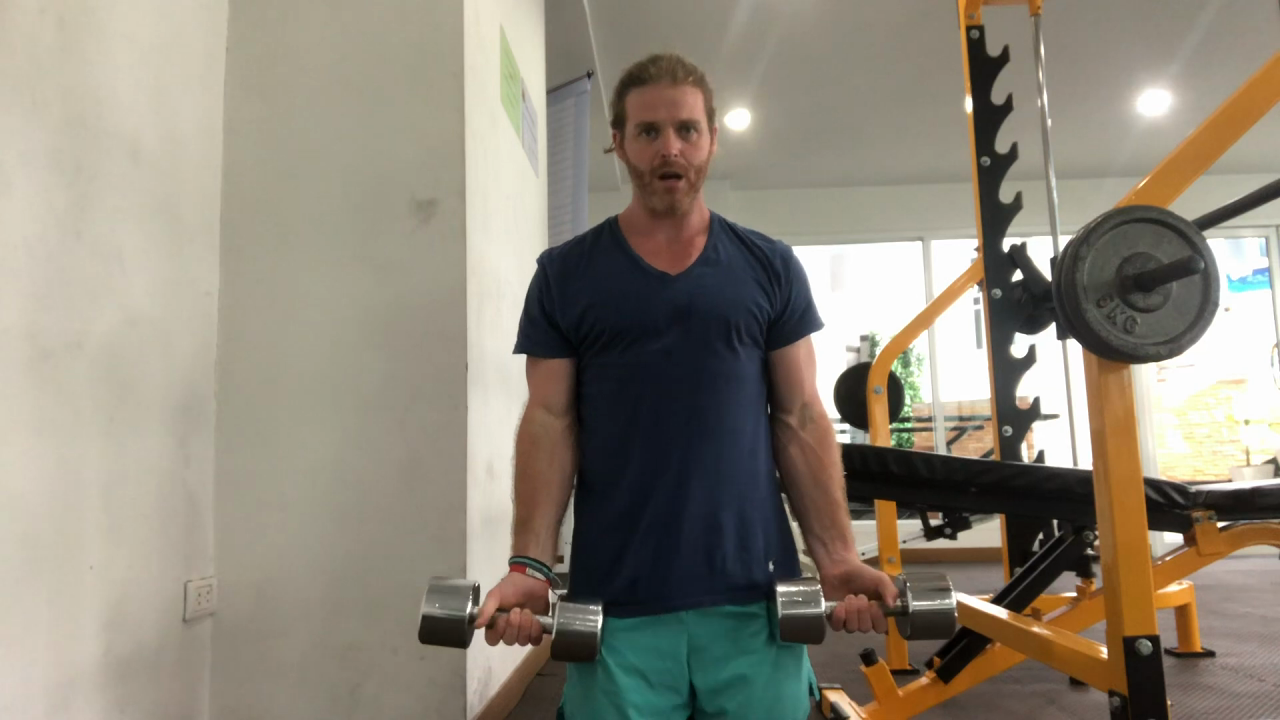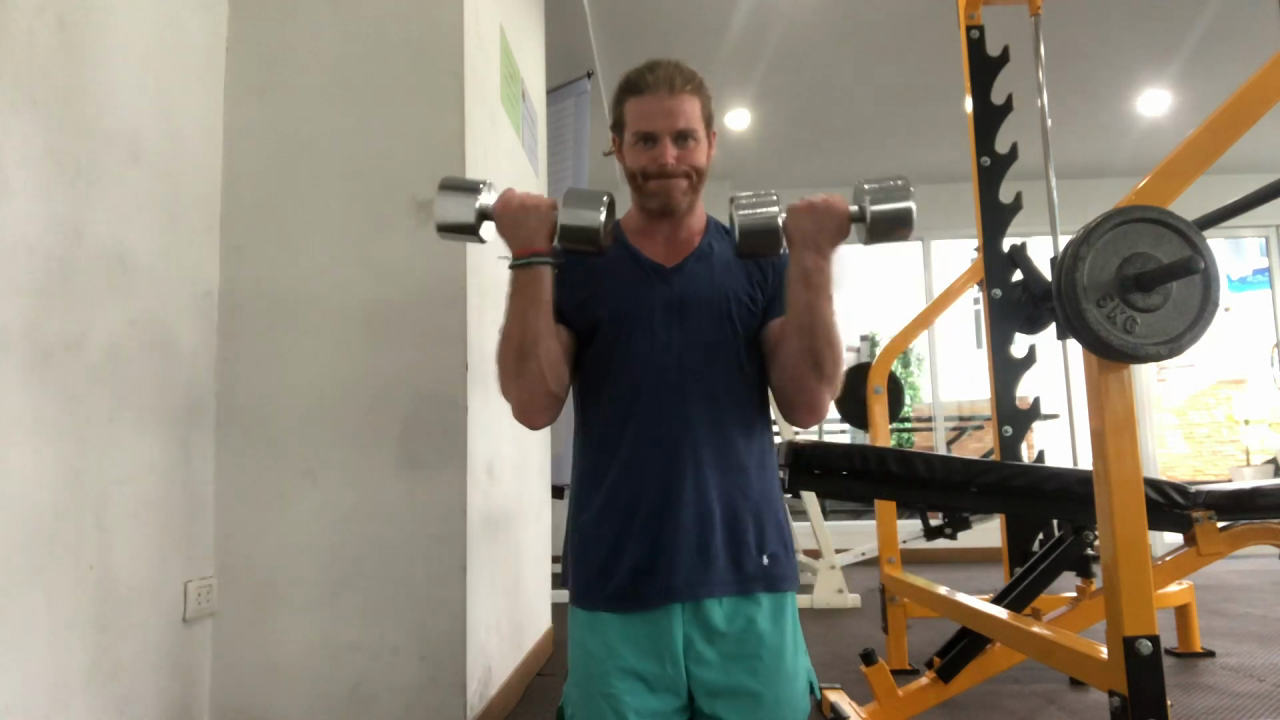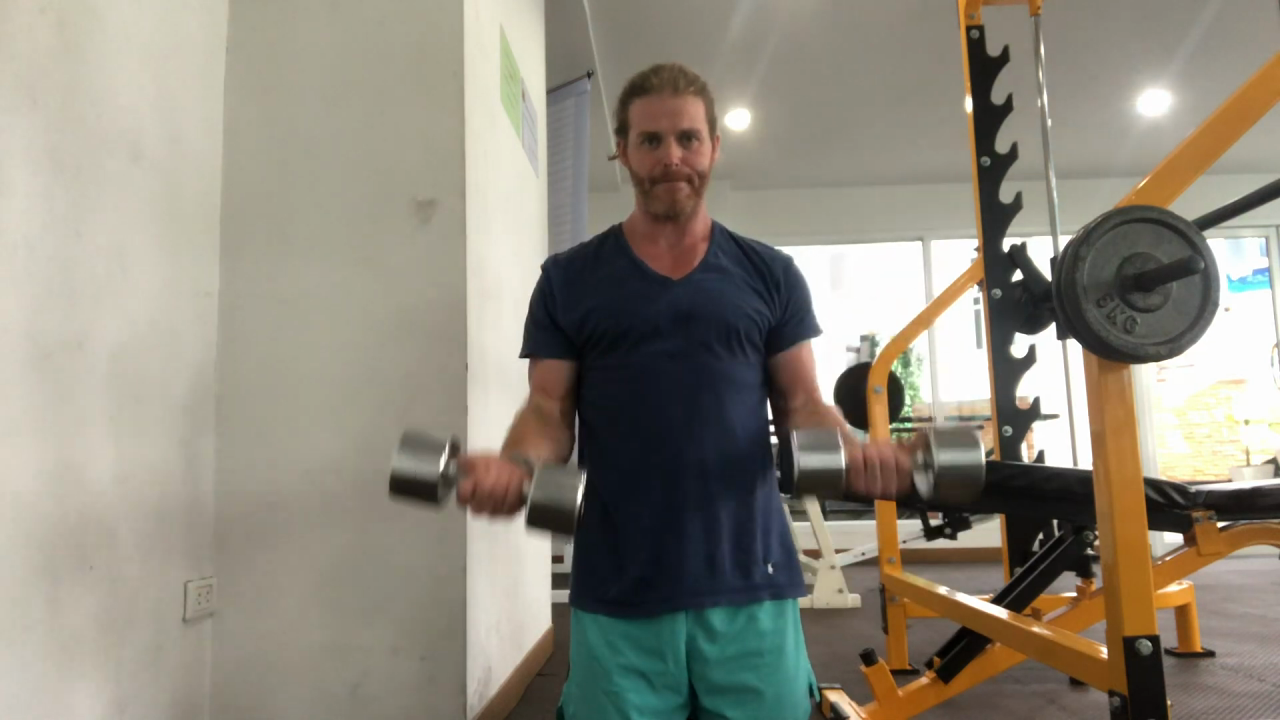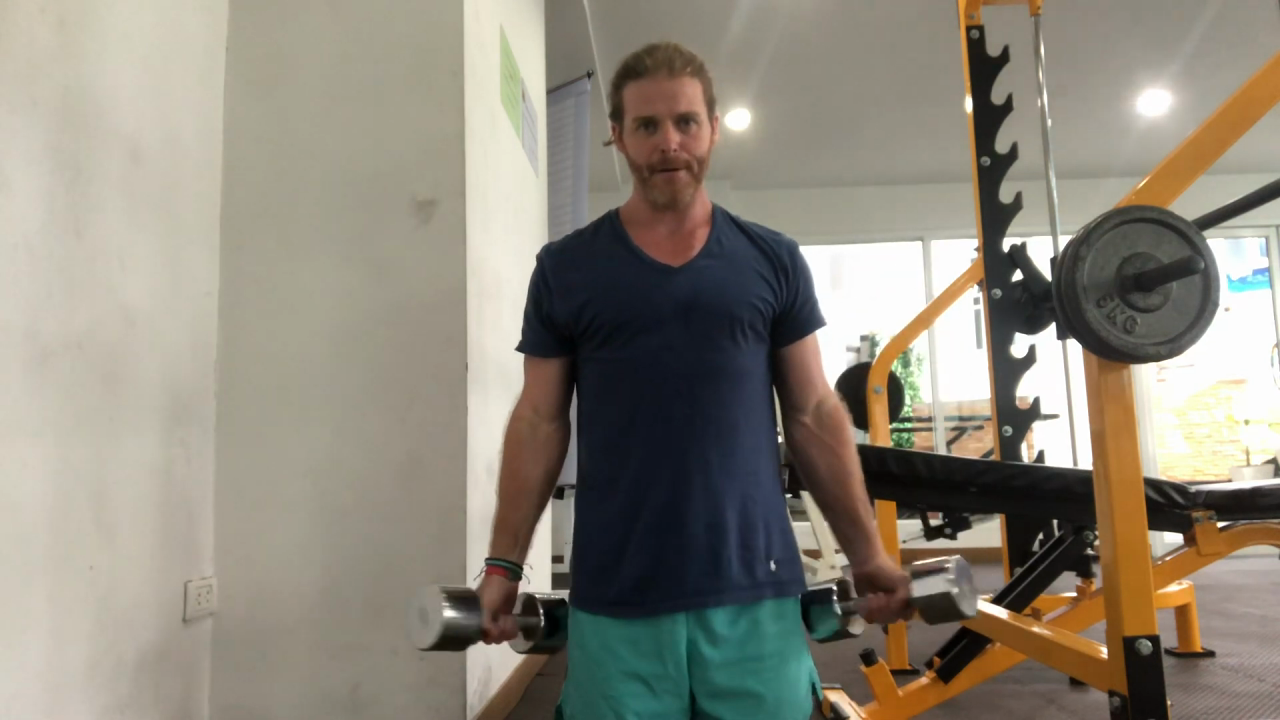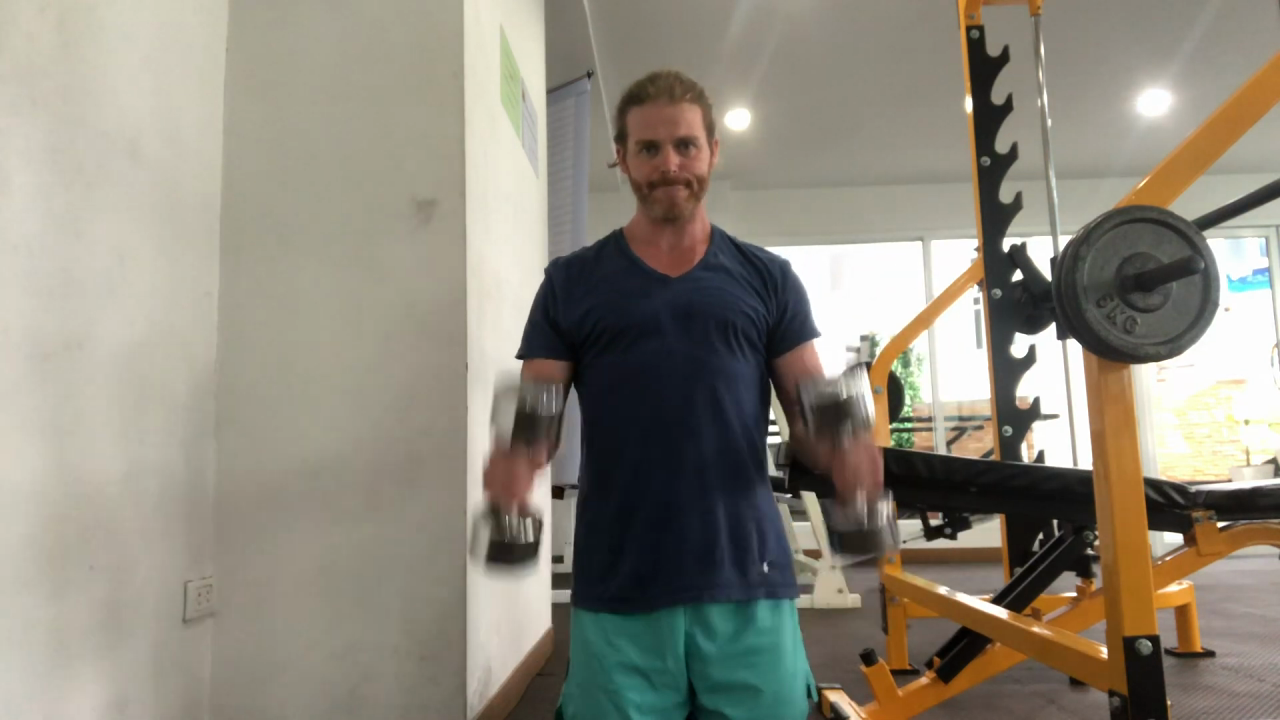
dt=1s
person 1, frame 1
left shoulder: (769, 267)
right shoulder: (565, 273)
left elbow: (800, 419)
right elbow: (551, 423)
left wrist: (838, 558)
right wrist: (530, 562)
left hip: (750, 589)
right hip: (616, 597)
person 1, frame 2
left shoulder: (763, 263)
right shoulder: (573, 265)
left elbow: (807, 404)
right elbow: (533, 404)
left wrist: (811, 261)
right wrist: (530, 260)
left hip: (743, 572)
right hip: (617, 580)
person 1, frame 3
left shoulder: (769, 273)
right shoulder: (569, 277)
left elbow: (801, 407)
right elbow: (550, 411)
left wrist: (852, 460)
right wrist: (516, 468)
left hip: (749, 584)
right hip: (616, 592)
person 1, frame 4
left shoulder: (773, 260)
right shoulder: (565, 268)
left elbow: (813, 413)
right elbow: (540, 420)
left wrist: (867, 551)
right wrist: (503, 564)
left hip: (753, 586)
right hip: (616, 594)
person 1, frame 5
left shoulder: (766, 278)
right shoulder: (572, 282)
left wrist: (844, 452)
right wrist: (517, 455)
left hip: (746, 581)
right hip: (617, 590)
